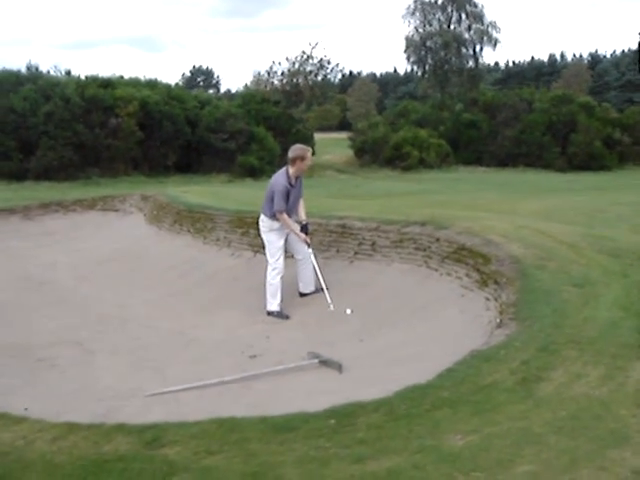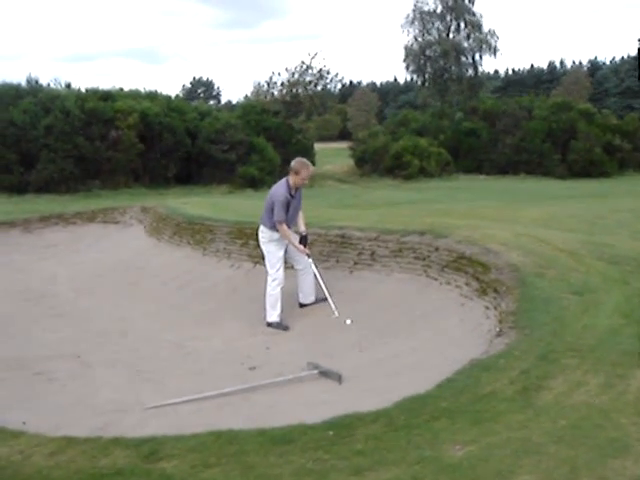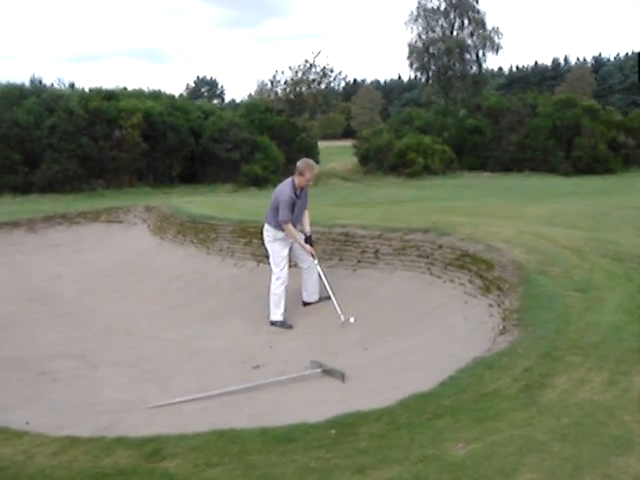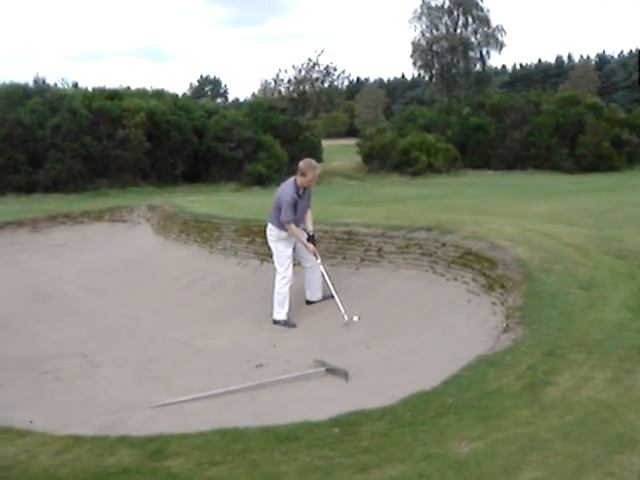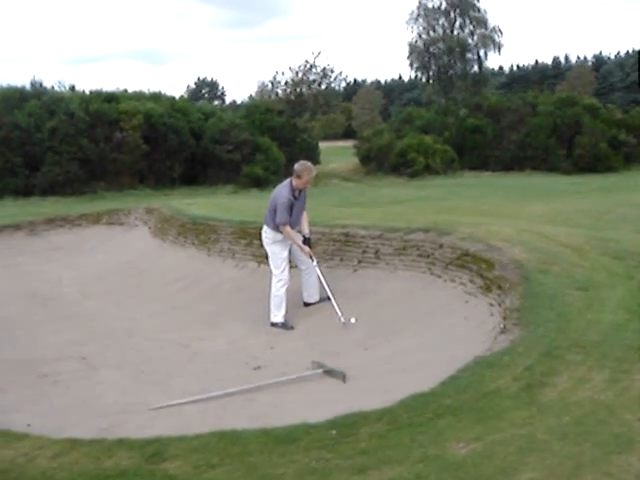
dt=0.4s
person 1, frame 1
left shoulder: (298, 177)
right shoulder: (280, 183)
left elbow: (299, 199)
right elbow: (280, 214)
left wrist: (304, 223)
right wrist: (298, 233)
left hip: (287, 221)
right hip: (272, 224)
left knee: (304, 254)
right knee: (277, 265)
left ankle: (307, 288)
right ankle: (273, 307)
person 1, frame 2
left shoulder: (297, 187)
right shoulder: (280, 194)
left elbow: (298, 211)
right elbow: (280, 225)
left wrist: (303, 233)
right wrist: (296, 245)
left hip: (287, 231)
right hip: (271, 235)
left knee: (305, 264)
right knee: (277, 276)
left ankle: (307, 299)
right ankle: (273, 318)
person 1, frame 3
left shoulder: (303, 187)
right shoulder: (285, 194)
left elbow: (304, 210)
right elbow: (285, 225)
left wrist: (308, 234)
right wrist: (302, 245)
left hip: (292, 230)
right hip: (276, 234)
left knee: (309, 262)
right knee: (281, 275)
left ankle: (310, 297)
right ankle: (276, 317)
person 1, frame 4
left shoulder: (306, 187)
right shoulder: (287, 194)
left elbow: (307, 209)
right elbow: (288, 225)
left wrist: (310, 233)
right wrist: (305, 244)
left hip: (295, 229)
right hip: (279, 233)
left knee: (312, 262)
right knee: (285, 274)
left ankle: (314, 296)
right ankle: (279, 316)
person 1, frame 5
left shoulder: (301, 188)
right shoulder: (283, 196)
left elbow: (302, 211)
right elbow: (283, 227)
left wrist: (306, 236)
right wrist: (301, 246)
left hip: (291, 231)
right hip: (275, 236)
left knee: (308, 264)
right knee: (281, 277)
left ankle: (311, 298)
right ankle: (277, 318)
